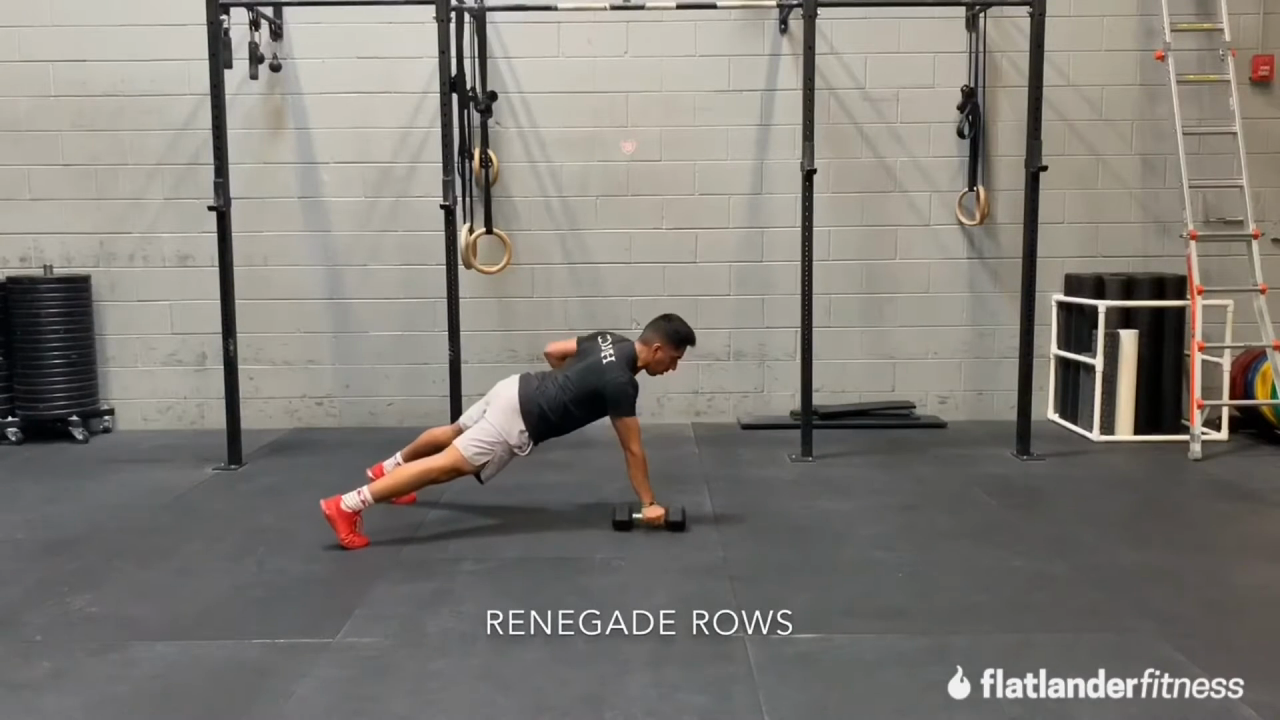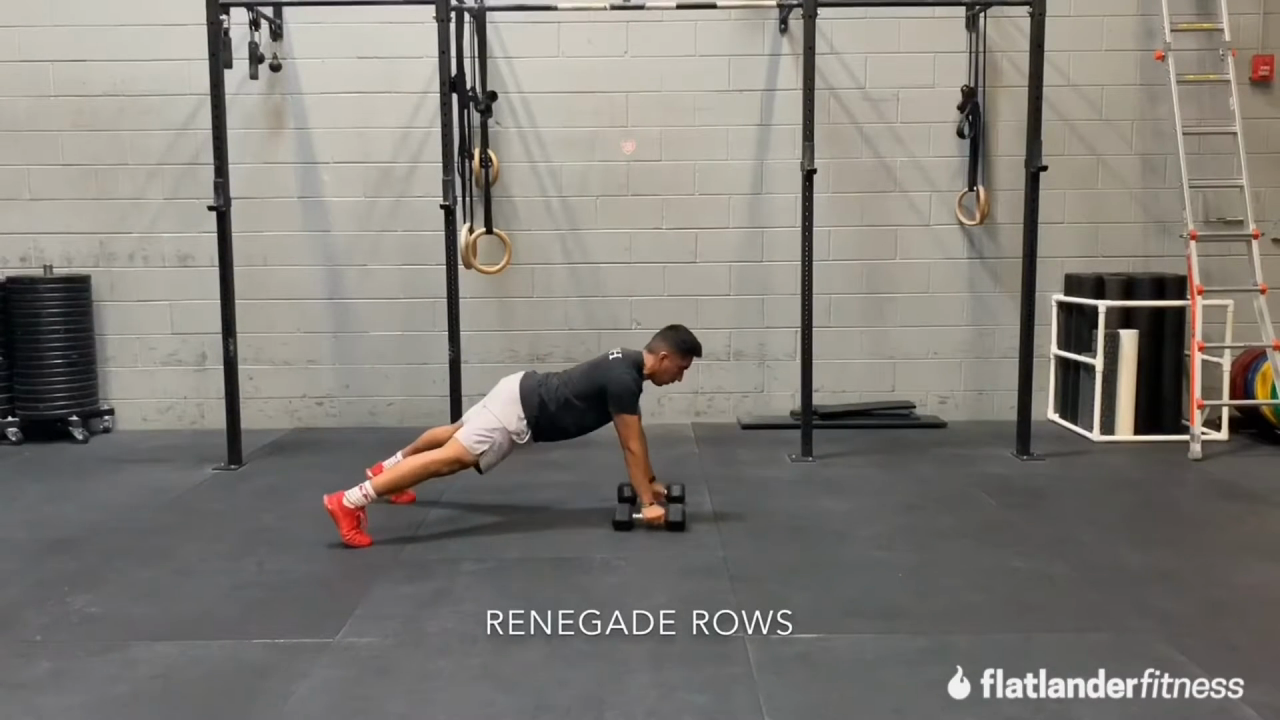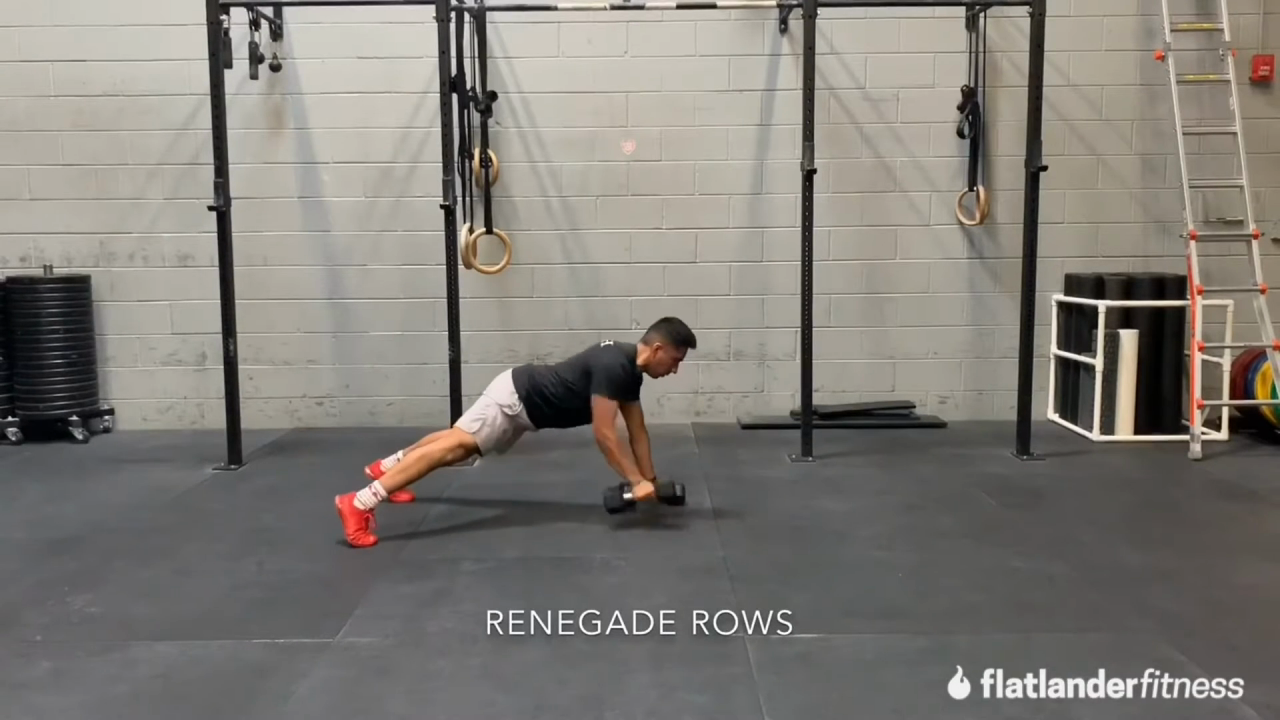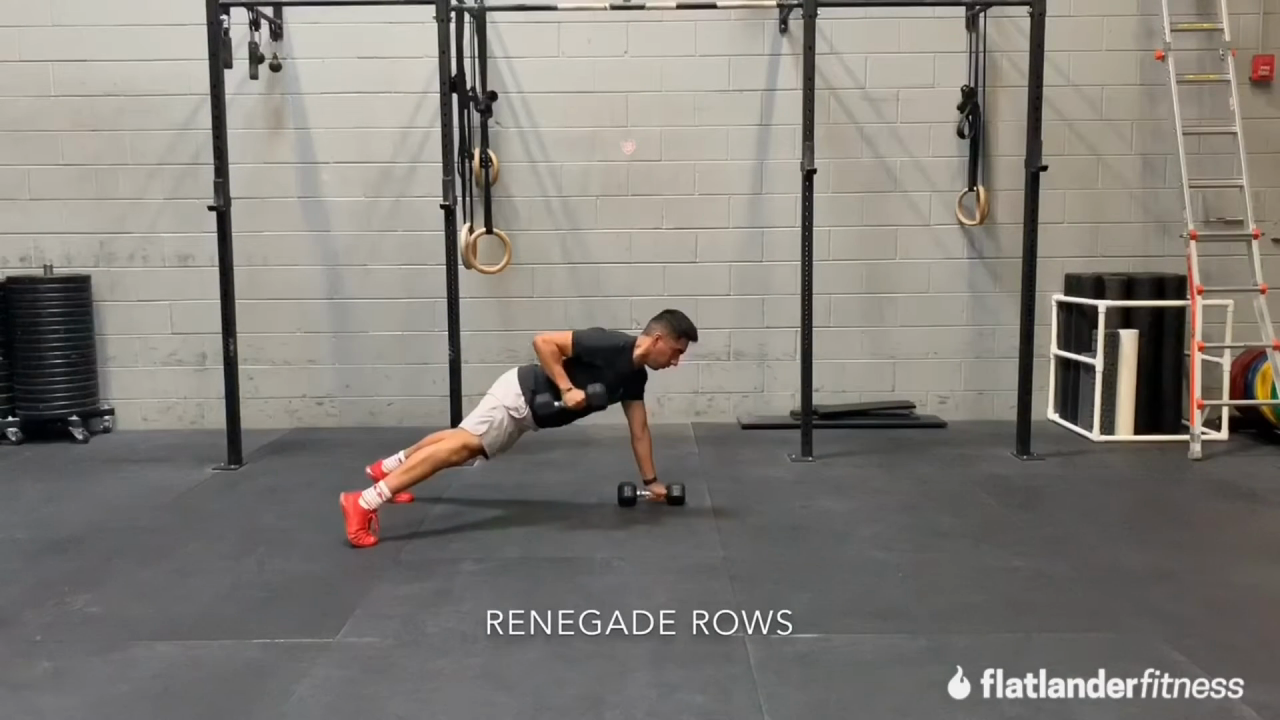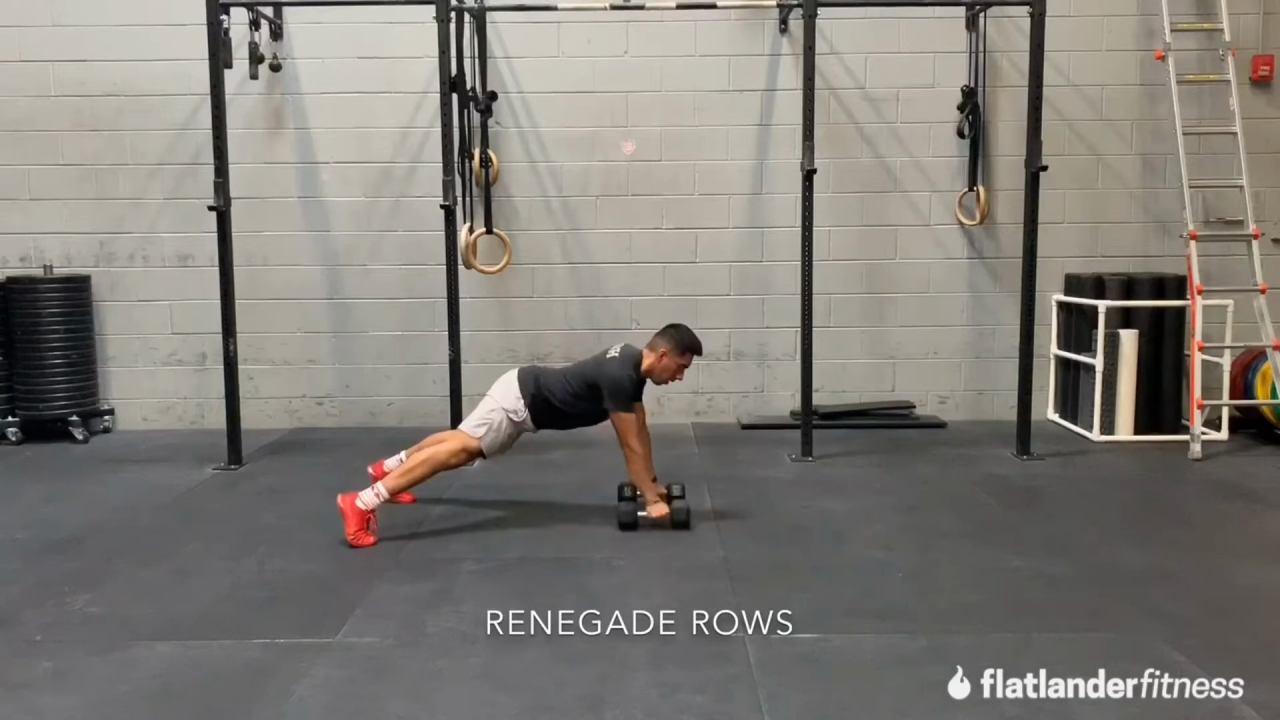
dt=0.5s
person 1, frame 1
left shoulder: (611, 340)
right shoulder: (620, 381)
left elbow: (552, 351)
right elbow: (632, 448)
right wrist: (649, 504)
left hip: (516, 390)
right hip: (520, 418)
left knee: (453, 433)
right knee: (447, 465)
left ankle: (388, 468)
right ankle: (347, 505)
person 1, frame 2
left shoulder: (628, 364)
right shoulder: (625, 380)
left elbow: (636, 432)
right elbow: (631, 446)
left wrist: (651, 481)
right wrist: (647, 502)
left hip: (520, 389)
right hip: (521, 411)
left knee: (454, 432)
right knee: (449, 458)
left ankle: (388, 467)
right ankle: (350, 501)
person 1, frame 3
left shoulder: (631, 372)
right shoulder: (614, 364)
left elbow: (637, 429)
right elbow: (603, 433)
left wrist: (649, 478)
right wrist: (636, 482)
left hip: (525, 407)
right hip: (516, 396)
left knee: (458, 439)
right knee: (454, 446)
left ankle: (387, 466)
right ankle: (360, 503)
person 1, frame 4
left shoulder: (635, 373)
right shoulder: (610, 344)
left elbow: (639, 429)
right elbow: (543, 341)
left wrist: (651, 481)
right wrist: (567, 389)
left hip: (531, 409)
right hip: (522, 394)
left knee: (461, 439)
right knee: (460, 446)
left ankle: (387, 467)
right ankle: (364, 502)
person 1, frame 5
left shoulder: (631, 363)
right shoulder: (621, 376)
left elbow: (641, 432)
right elbow: (631, 445)
left wrist: (652, 481)
right wrist: (651, 499)
left hip: (527, 394)
right hip: (521, 398)
left knee: (463, 437)
right knee: (458, 449)
left ankle: (390, 466)
right ankle: (361, 502)
